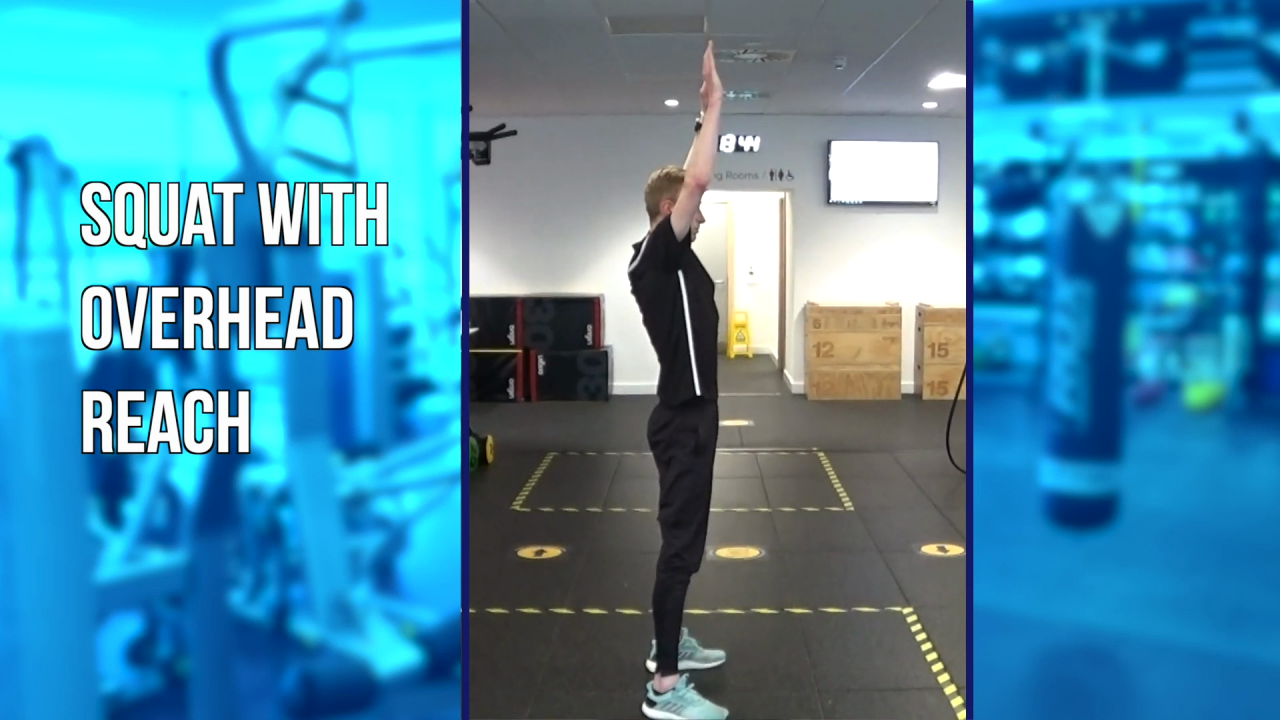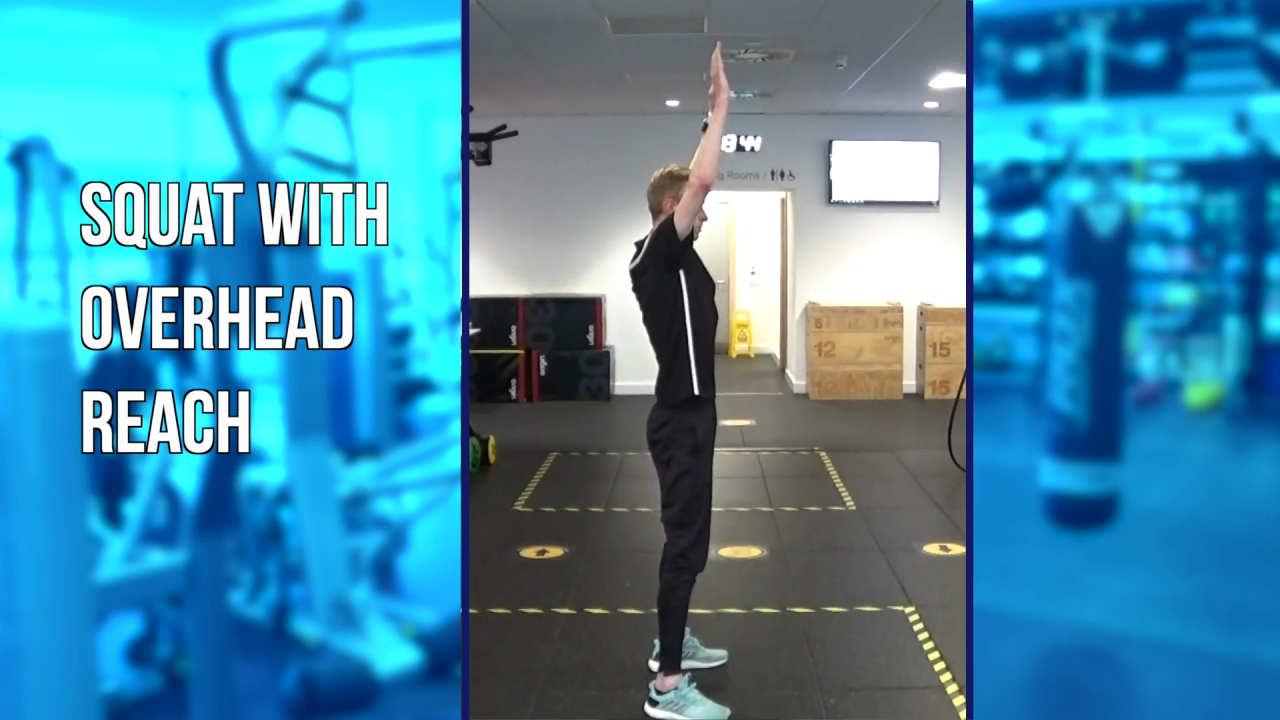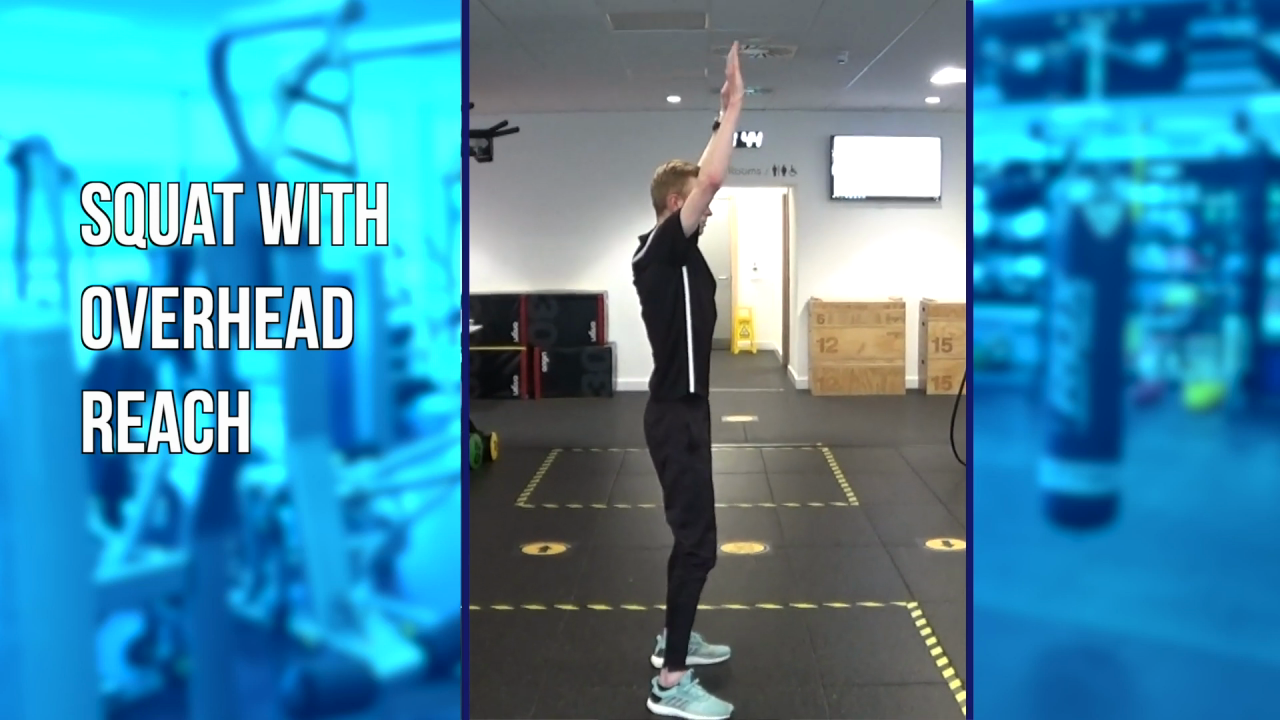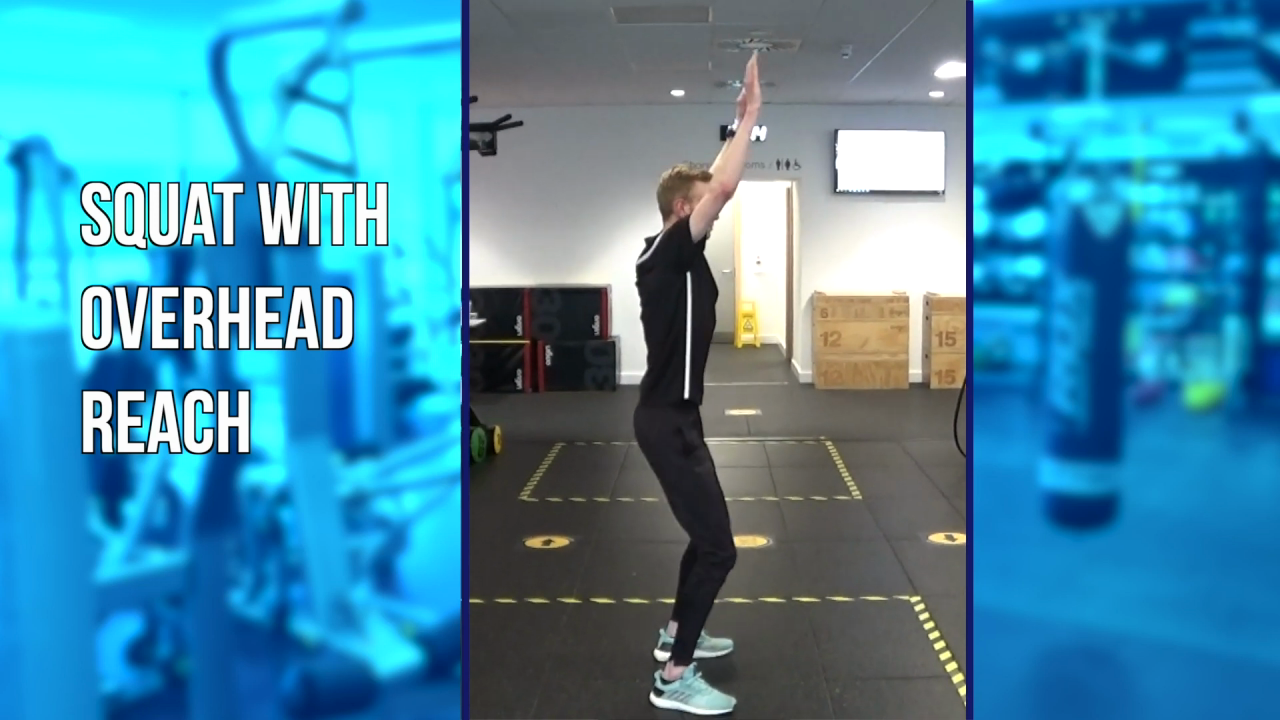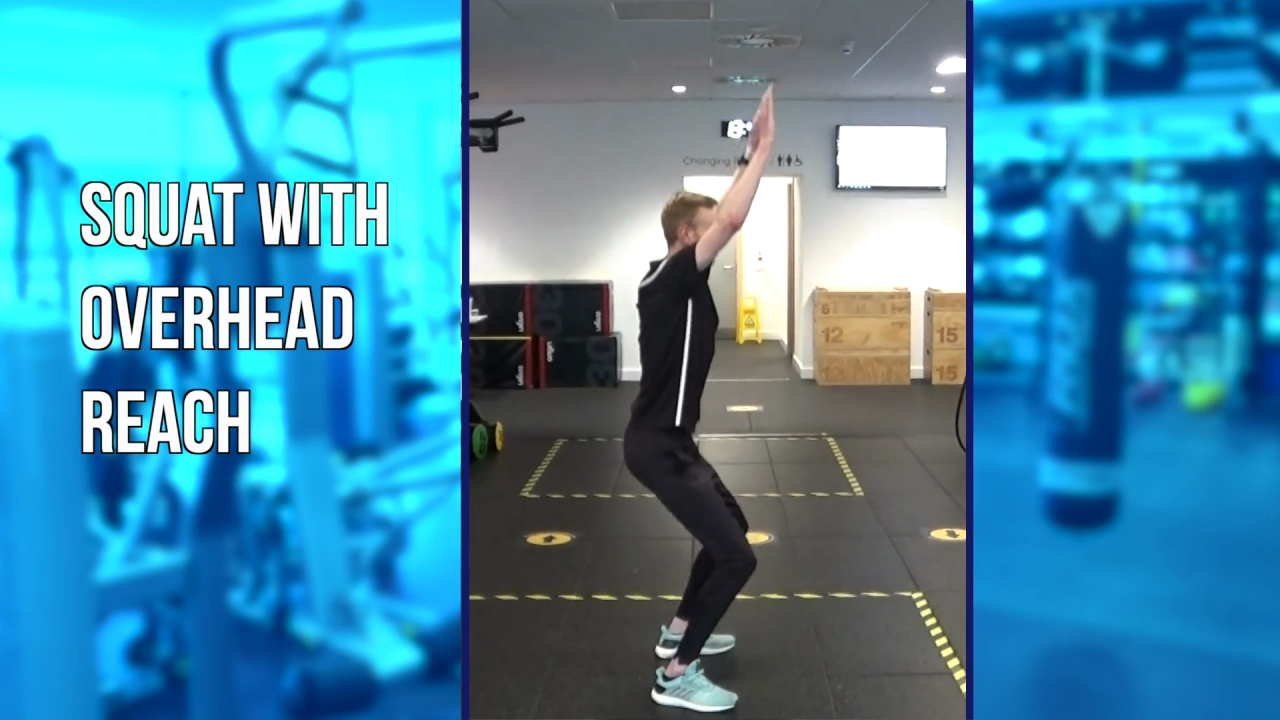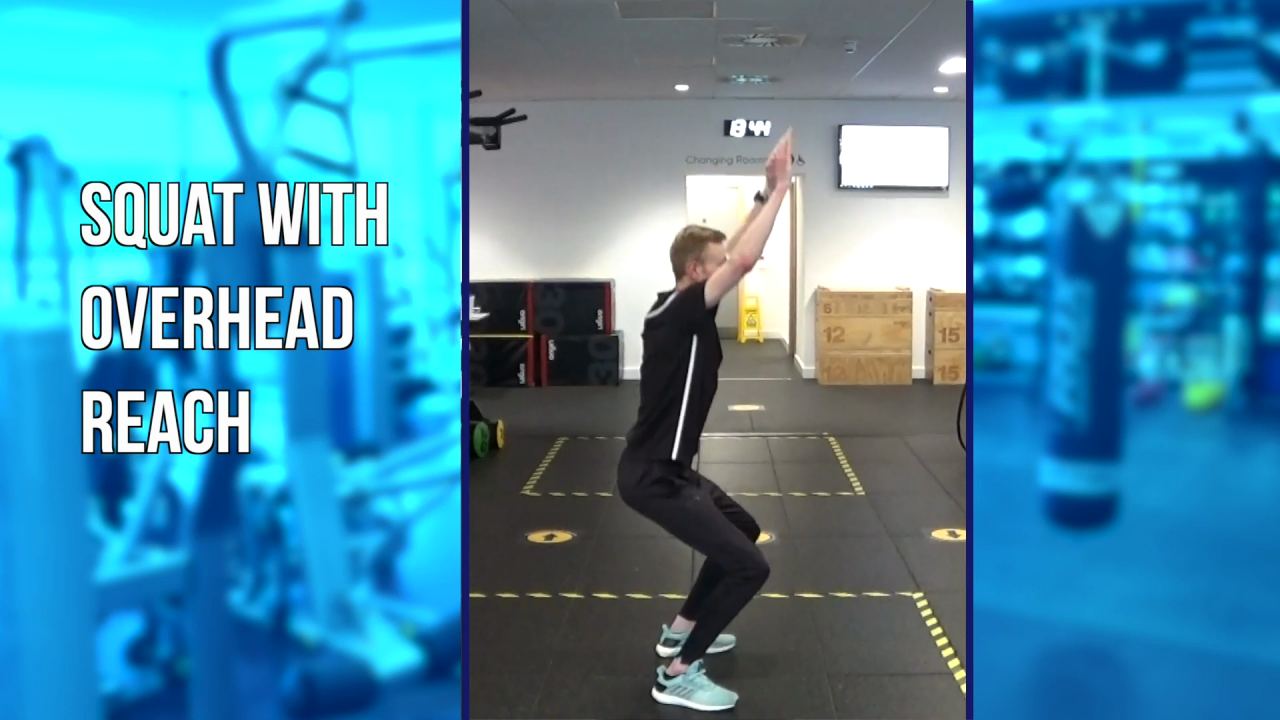
dt=0.2s
person 1, frame 1
left shoulder: (669, 258)
right shoulder: (656, 255)
left elbow: (691, 182)
right elbow: (697, 180)
left wrist: (710, 116)
right wrist: (711, 109)
left hip: (689, 414)
right hip: (683, 419)
left knee: (684, 541)
right knee: (681, 546)
left ankle: (670, 642)
person 1, frame 2
left shoulder: (669, 256)
right shoulder: (658, 253)
left elbow: (695, 182)
right elbow: (701, 180)
left wrist: (713, 117)
right wrist: (719, 111)
left hip: (686, 413)
right hip: (682, 418)
left knee: (687, 540)
right knee: (685, 546)
left ankle: (671, 642)
person 1, frame 3
left shoulder: (668, 252)
right shoulder: (662, 249)
left elbow: (703, 178)
right elbow: (712, 178)
left wrist: (723, 117)
right wrist: (732, 109)
left hip: (681, 409)
right hip: (677, 414)
left knee: (693, 537)
right knee: (696, 545)
left ankle: (674, 638)
person 1, frame 4
left shoulder: (667, 253)
right shoulder: (670, 252)
left elbow: (713, 185)
right elbow: (723, 188)
left wrist: (737, 125)
right wrist: (748, 118)
left hip: (673, 414)
right hip: (669, 419)
left knee: (707, 535)
right knee: (716, 547)
left ankle: (678, 631)
person 1, frame 5
left shoulder: (671, 278)
right shoulder: (673, 278)
left elbow: (720, 216)
right elbow: (731, 220)
left wrist: (749, 155)
right wrist: (762, 151)
left hip: (669, 438)
right hip: (659, 444)
left knee: (731, 529)
right knee: (735, 556)
left ankle: (680, 628)
right ankle: (676, 673)
person 1, frame 6
left shoulder: (678, 308)
right shoulder: (680, 312)
left elbow: (733, 252)
right elbow: (745, 259)
left wrist: (765, 192)
right wrist: (779, 190)
left hip: (667, 465)
right hip: (654, 475)
left knee: (743, 530)
right knee: (748, 567)
left ankle: (681, 628)
right ankle: (678, 673)
